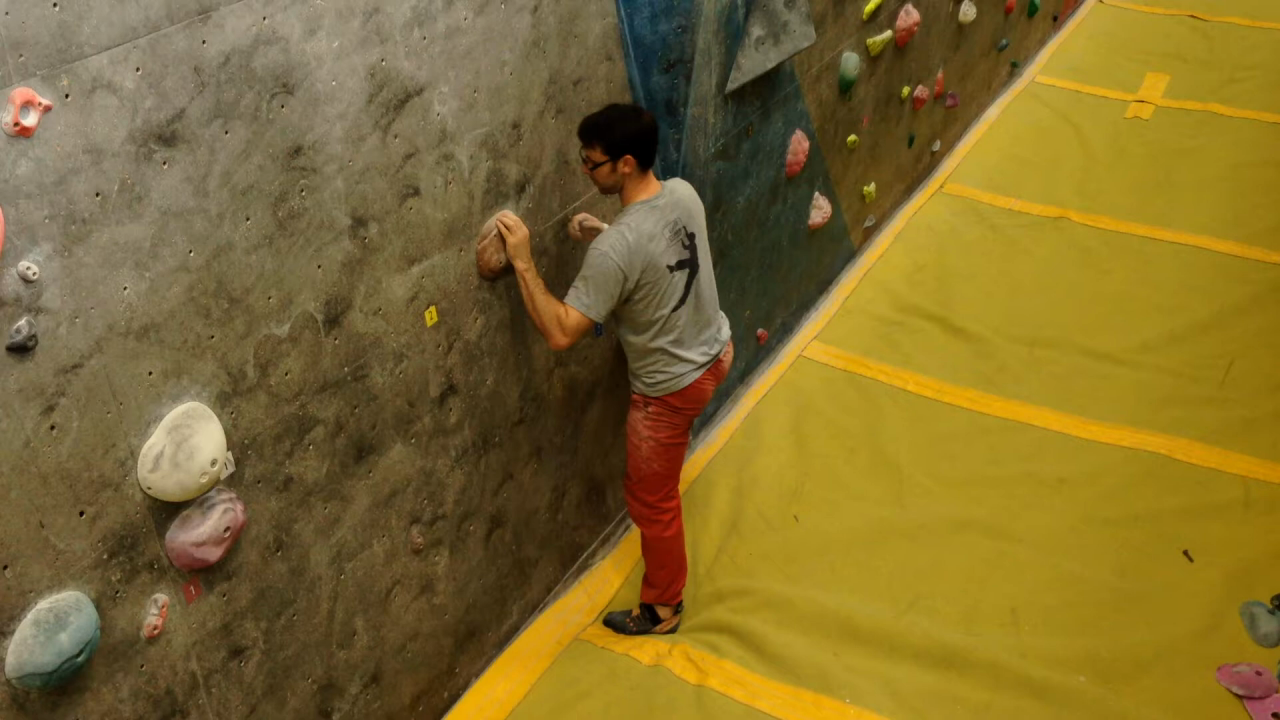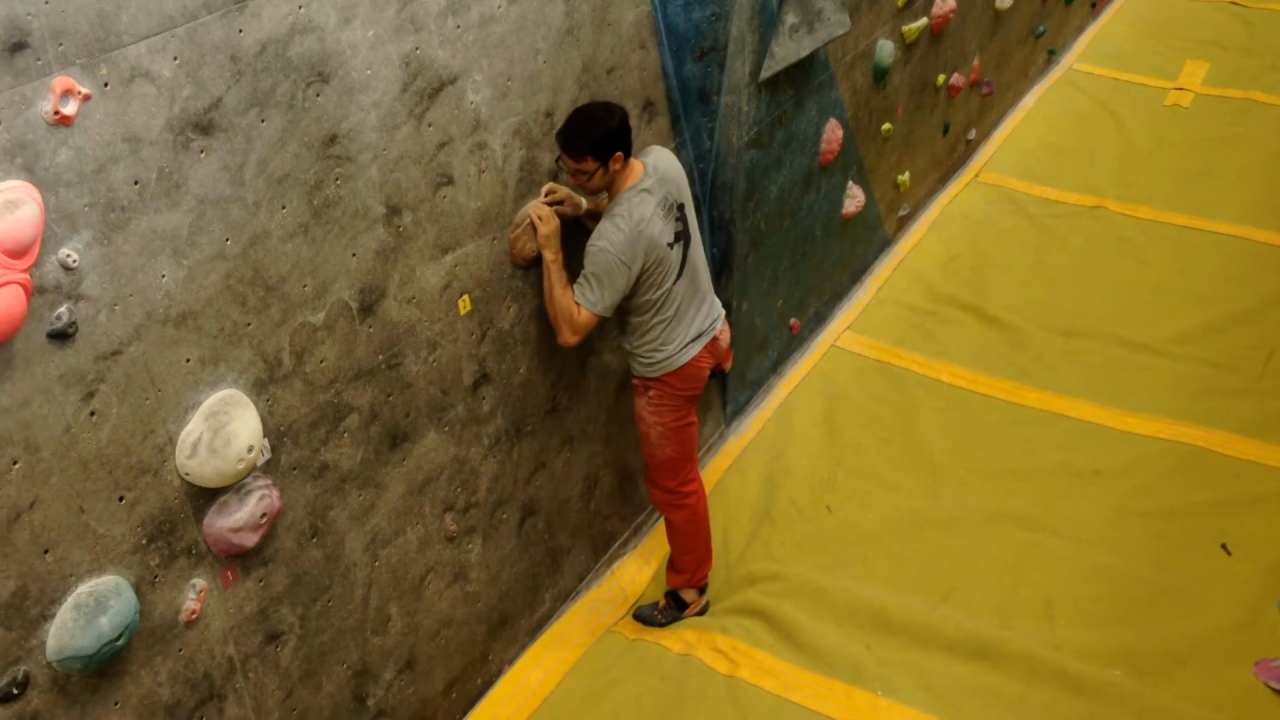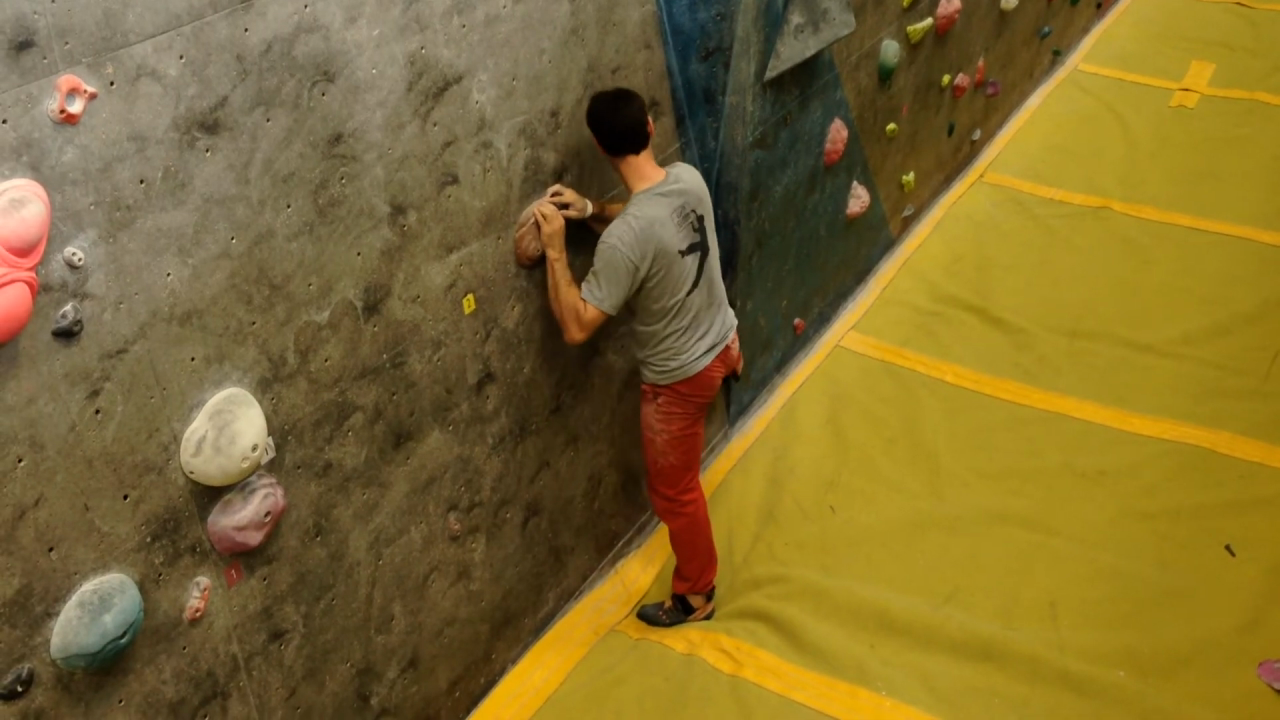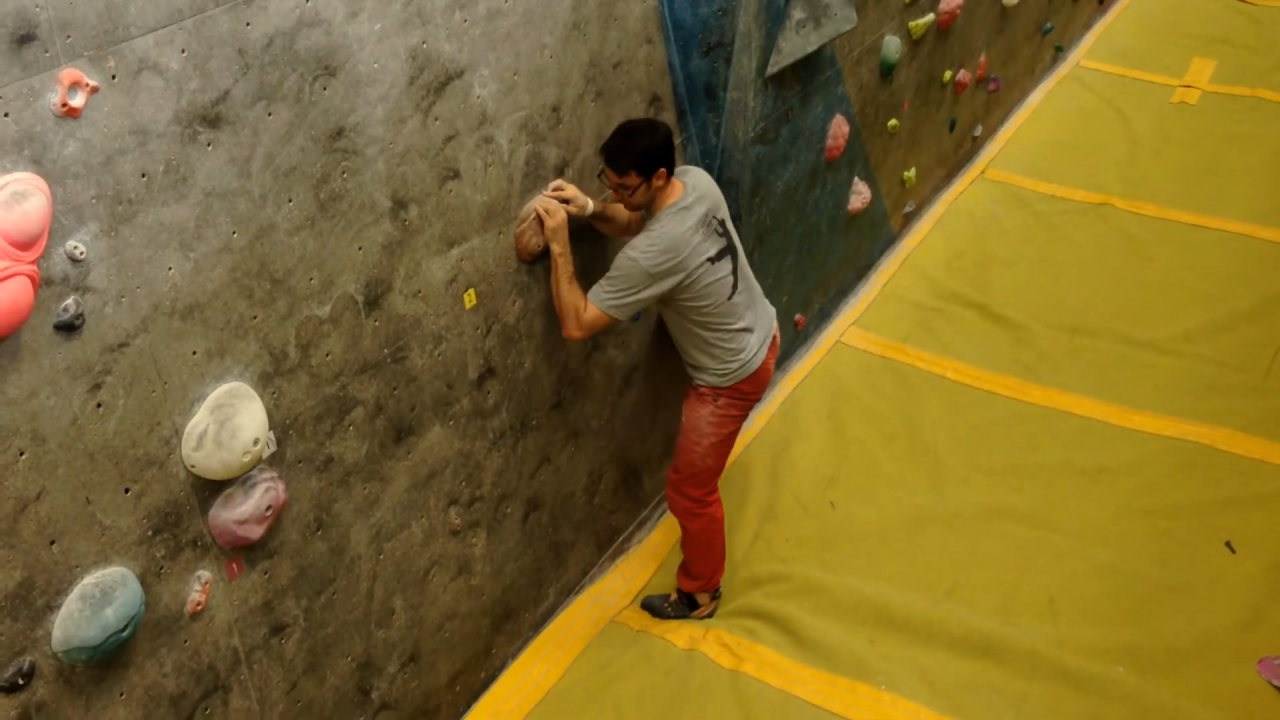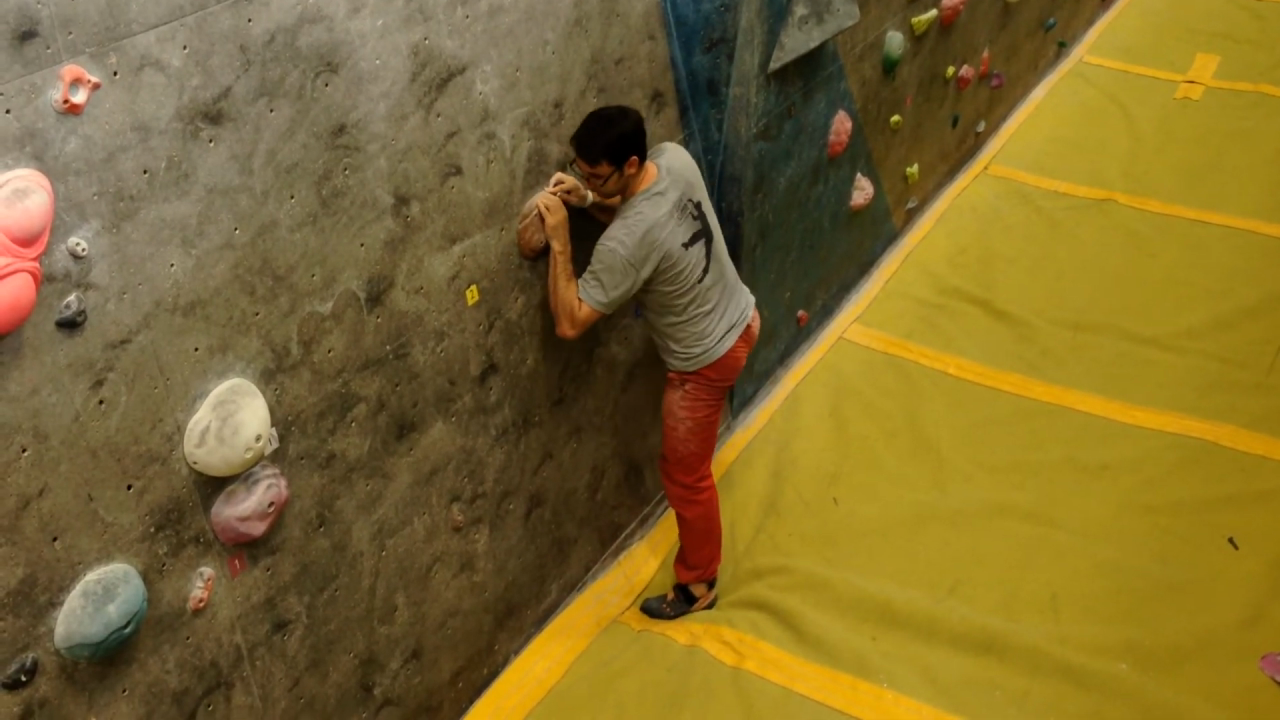
dt=1s
person 1, frame 1
left shoulder: (616, 250)
right shoulder: (684, 193)
left elbow: (561, 333)
left wrist: (523, 263)
left hip: (671, 388)
right hip: (715, 351)
left knee: (652, 502)
left ankle: (662, 608)
person 1, frame 2
left shoulder: (615, 242)
right shoulder: (663, 160)
left elbow: (570, 330)
left wrist: (551, 250)
right wrist: (583, 206)
left hip: (670, 368)
right hip: (712, 326)
left knee: (674, 484)
left ankle: (689, 591)
right ankle: (721, 365)
person 1, frame 3
left shoulder: (624, 240)
right shoulder: (689, 177)
left elbow: (577, 328)
left wrist: (556, 249)
right wrist: (591, 209)
left hip: (679, 377)
right hip: (722, 338)
left knee: (675, 492)
left ankle: (695, 596)
right ankle: (732, 367)
person 1, frame 4
left shoulder: (651, 256)
right shoulder: (696, 180)
left elbow: (576, 324)
right elbow: (635, 222)
left wrist: (559, 244)
right wrist: (589, 208)
left hip: (732, 377)
right hip: (762, 333)
left knee: (689, 490)
left ankle: (698, 593)
person 1, frame 5
left shoulder: (626, 244)
right shoulder: (675, 157)
left elbow: (569, 323)
left wrist: (559, 240)
right wrist: (588, 201)
left hip: (705, 361)
right hip: (742, 318)
left knee: (684, 477)
left ankle: (697, 586)
